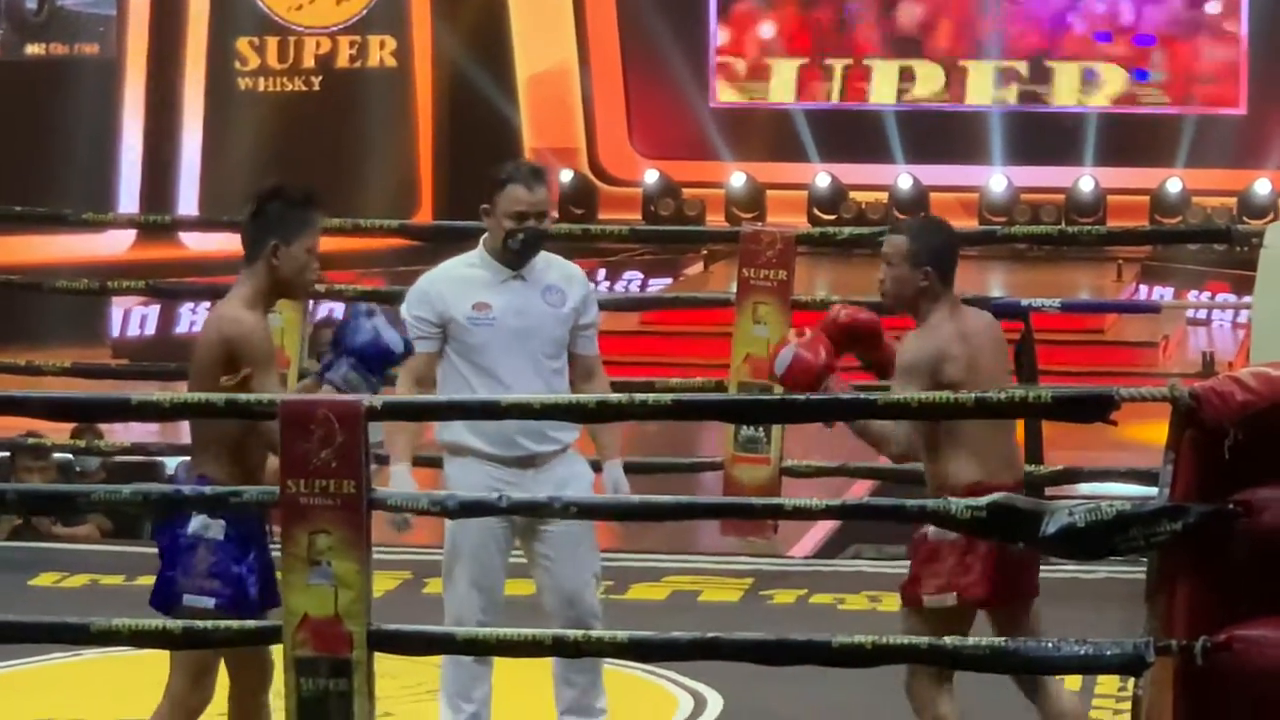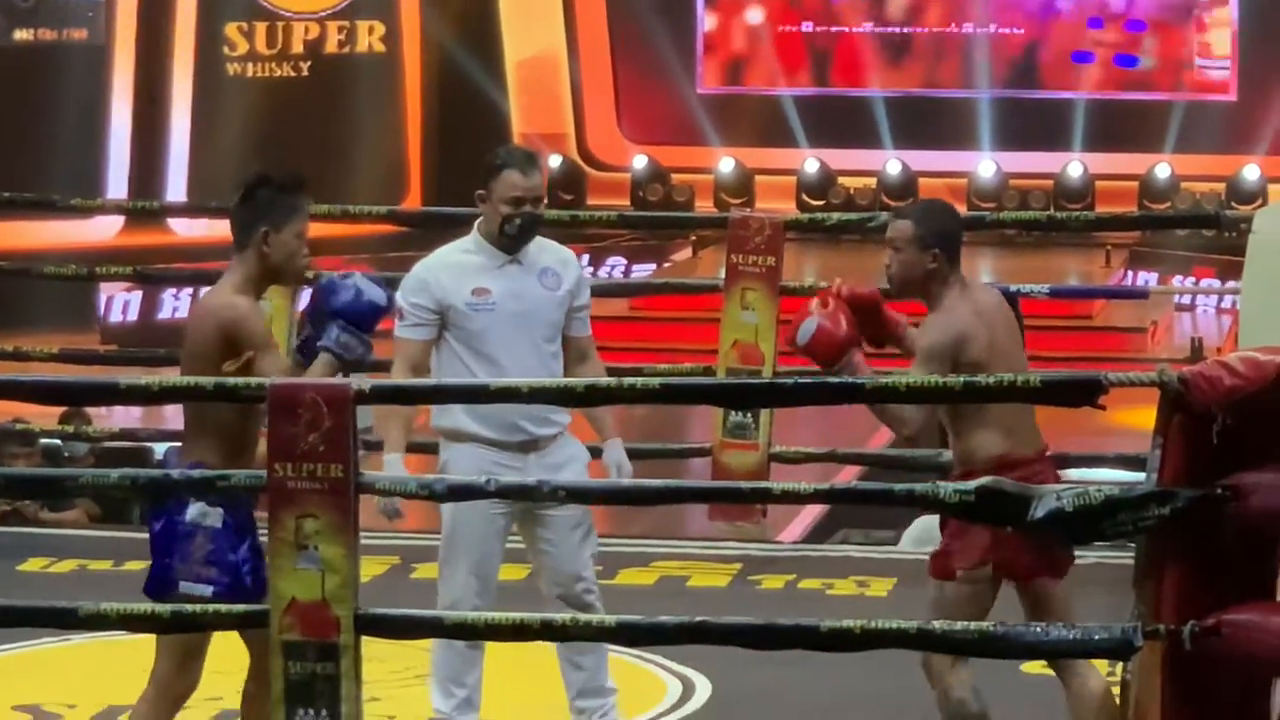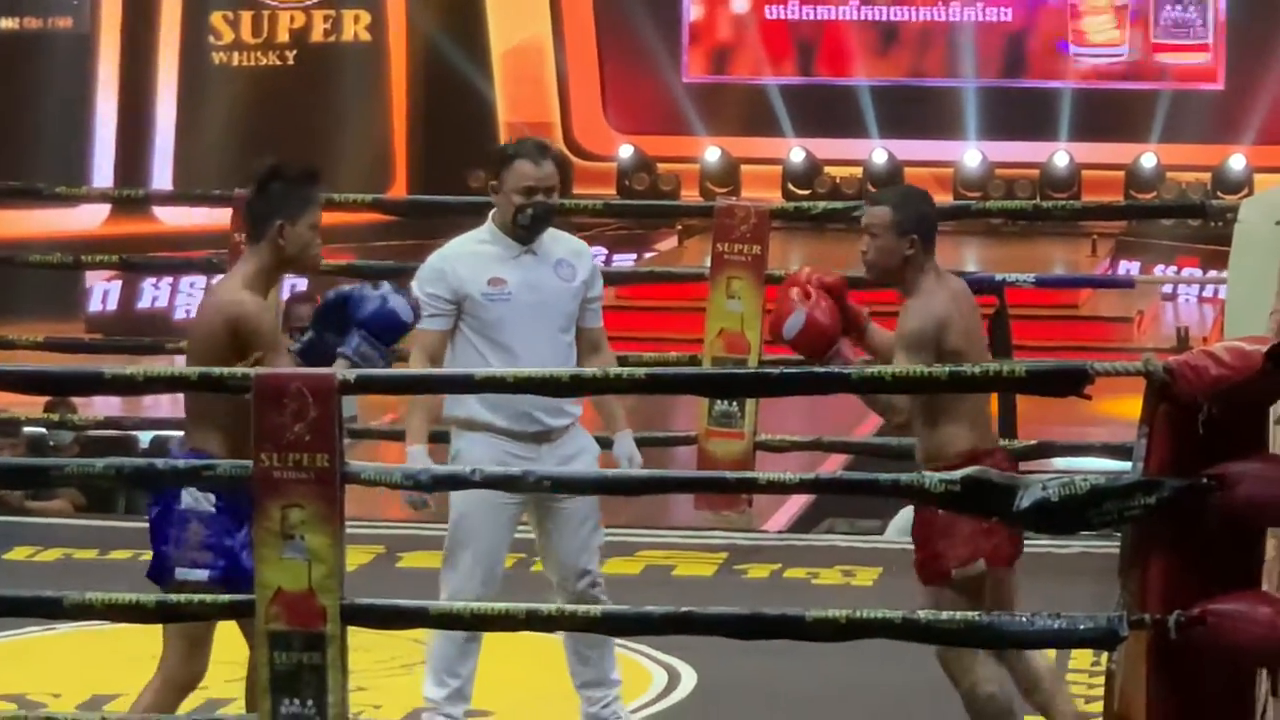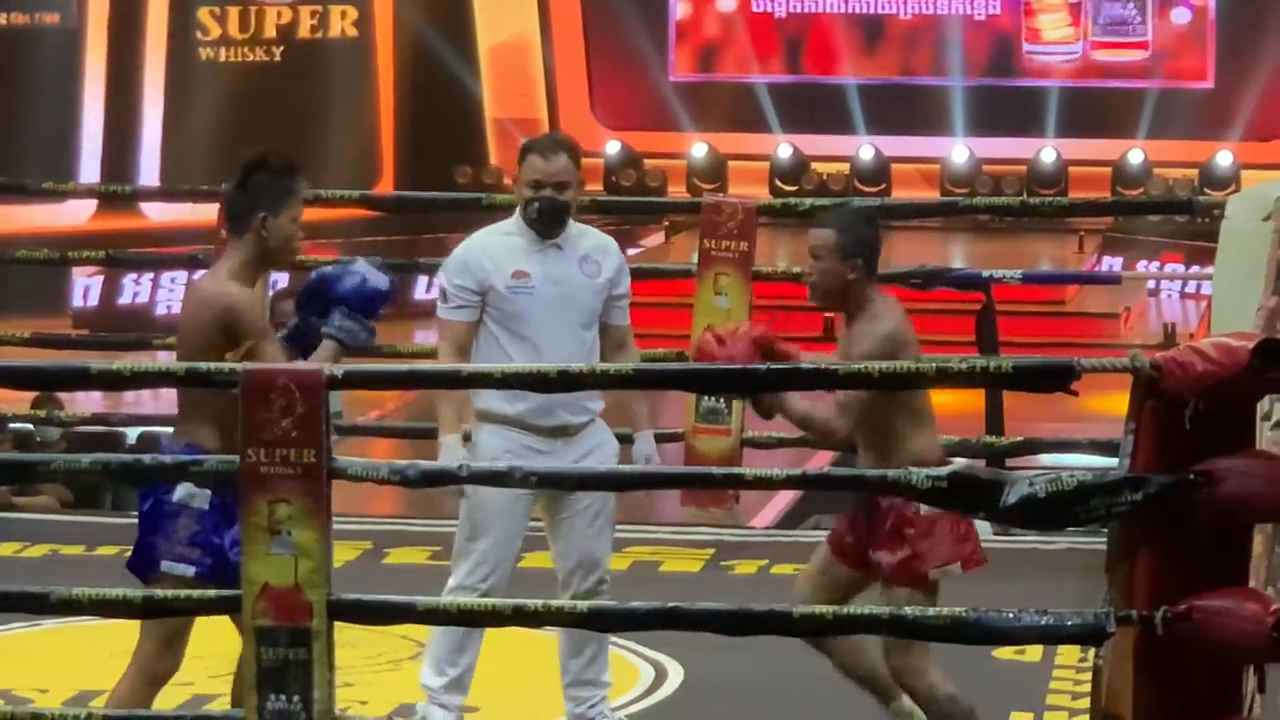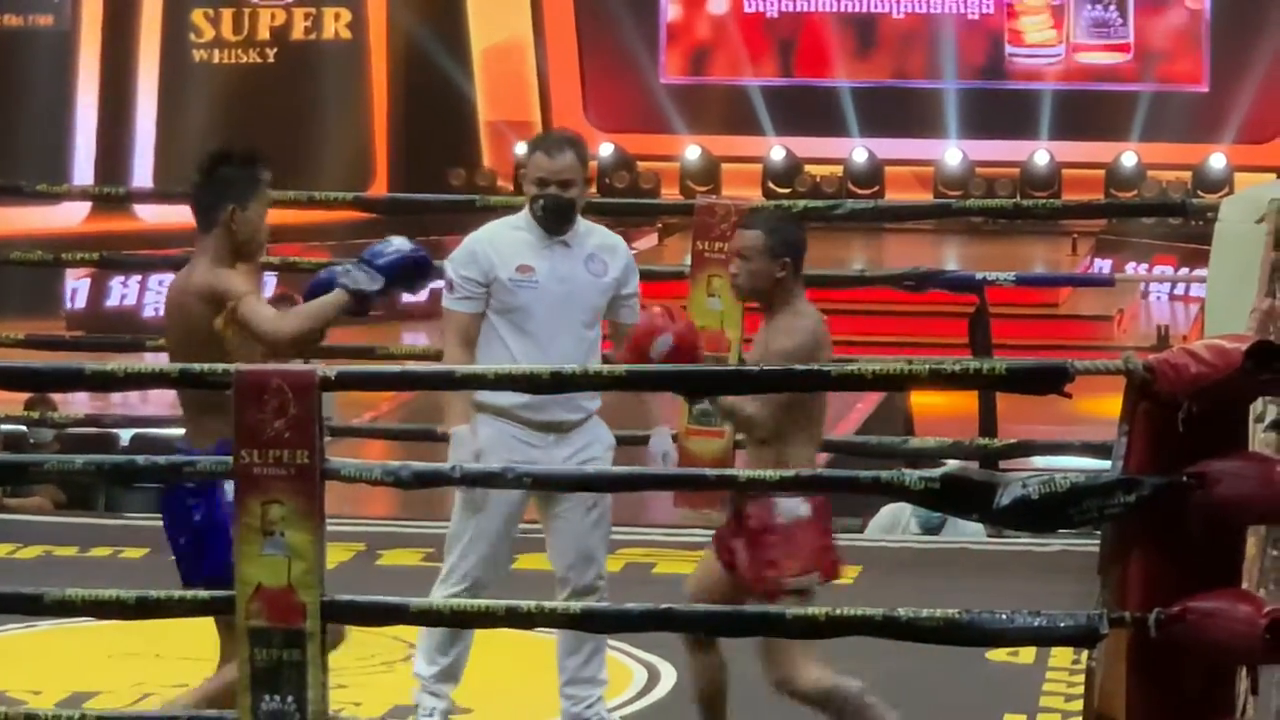
dt=0.2s
person 1, frame 1
left shoulder: (570, 282)
right shoulder: (440, 286)
left elbow: (589, 378)
right elbow: (412, 385)
left wrist: (612, 461)
right wrist: (400, 469)
left hip: (558, 470)
right hip: (476, 473)
left knee: (578, 608)
right knee: (470, 619)
person 1, frame 2
left shoulder: (563, 265)
right shoulder: (436, 274)
left elbow: (583, 361)
right elbow: (407, 372)
left wrist: (612, 441)
right wrist: (393, 457)
left hip: (556, 454)
right hip: (475, 458)
left knee: (577, 592)
right knee: (465, 604)
person 1, frame 3
left shoulder: (576, 256)
right shoulder: (452, 263)
left elbow: (594, 352)
right elbow: (424, 361)
left wrist: (622, 433)
right wrist: (416, 448)
left hip: (567, 446)
right hip: (488, 448)
left knee: (583, 586)
right knee: (468, 593)
person 1, frame 4
left shoulder: (604, 253)
right shoulder: (478, 254)
left elbow: (619, 349)
right elbow: (451, 353)
left wrist: (643, 431)
right wrist: (448, 440)
left hip: (585, 441)
right hip: (506, 441)
left knee: (587, 582)
right knee: (477, 582)
person 1, frame 5
left shoulder: (612, 252)
right shoulder: (485, 246)
left elbow: (632, 346)
right elbow: (458, 346)
left wrist: (658, 427)
right wrist: (461, 431)
left hip: (581, 438)
right hip: (502, 433)
left knee: (584, 579)
right knee: (468, 573)
person 2, frame 1
left shoulder: (234, 318)
right shoulder: (244, 327)
right elbow: (280, 434)
left wrist: (330, 374)
right wrist: (344, 380)
left hip: (233, 518)
right hip: (212, 523)
left knee: (252, 675)
person 2, frame 2
left shoulder: (223, 305)
right shoulder: (239, 312)
left wrist: (312, 345)
right wrist: (336, 348)
left hip: (223, 503)
right hip: (205, 506)
left knee: (267, 652)
person 2, frame 3
left shoulder: (235, 296)
right shoulder: (247, 308)
left wrist: (314, 347)
right wrist: (356, 353)
left hip: (227, 492)
right hip: (203, 495)
right knee: (181, 671)
person 2, frame 4
left shoulder: (216, 288)
right shoulder: (237, 300)
left wrist: (302, 333)
right wrist: (340, 335)
left hip: (217, 486)
right hip: (197, 486)
right knee: (156, 663)
person 2, frame 5
left shoulder: (195, 286)
right shoulder: (217, 283)
right elbow: (279, 333)
left wrist: (321, 307)
right wrist: (354, 286)
left hip: (206, 476)
right hip: (224, 479)
left knee: (245, 654)
person 3, frame 1
left shoulder: (926, 345)
right shoulder: (981, 325)
left elbow: (902, 444)
left wrist: (830, 390)
right wrist: (881, 356)
right knee: (1035, 674)
person 3, frame 2
left shoulder: (946, 326)
right shoulder: (989, 300)
left elbow: (909, 421)
left wrist: (846, 361)
right wrist: (886, 326)
right hip: (1033, 481)
left knee: (941, 659)
right knee: (1066, 654)
person 3, frame 3
left shoulder: (926, 312)
right shoulder: (948, 289)
left elbow: (895, 406)
right elbow: (905, 355)
left wrist: (830, 348)
right wrist: (850, 318)
right hip: (986, 473)
left knee: (959, 655)
person 3, frame 4
left shoulder: (879, 331)
right shoulder: (866, 316)
left elbow: (838, 427)
right elbow: (848, 382)
left wrist: (765, 388)
right wrist: (783, 357)
left hip: (915, 497)
right hip: (881, 494)
left knee: (905, 658)
right knee: (807, 612)
person 3, frame 5
left shoulder: (796, 330)
right shoulder: (779, 321)
left elbow: (760, 422)
left hip: (784, 506)
right hip: (764, 503)
left knee: (790, 671)
